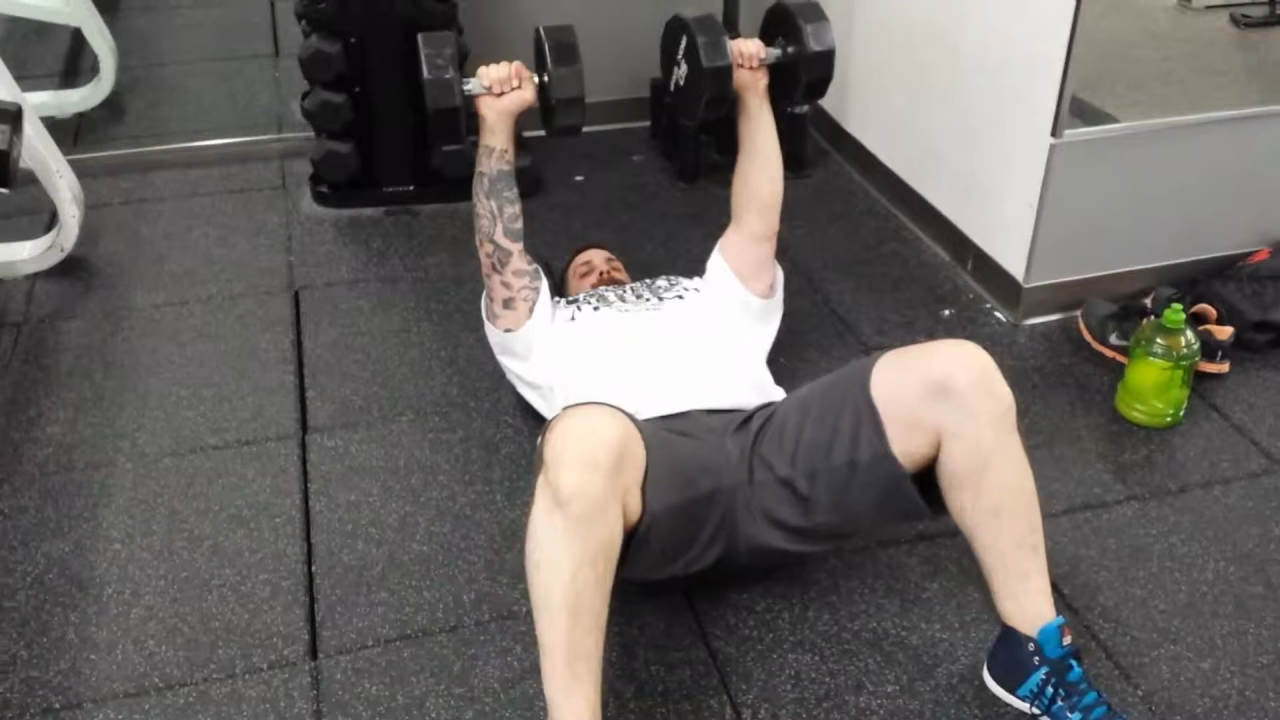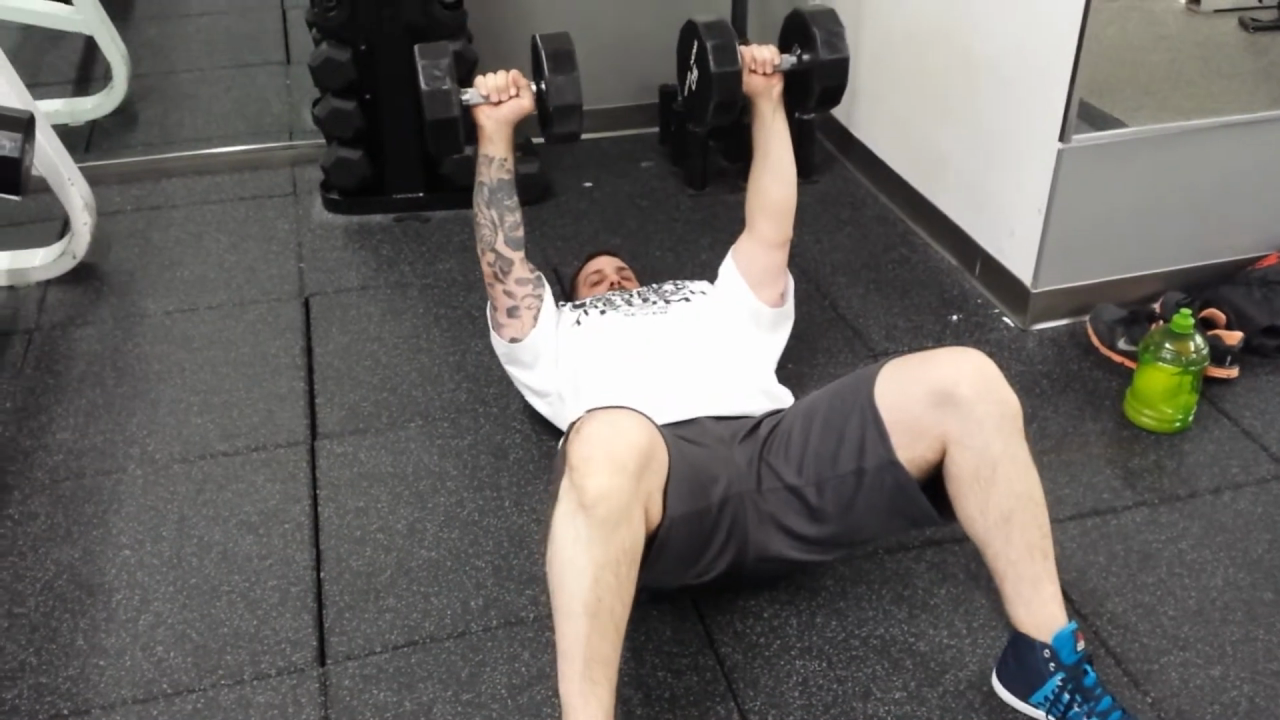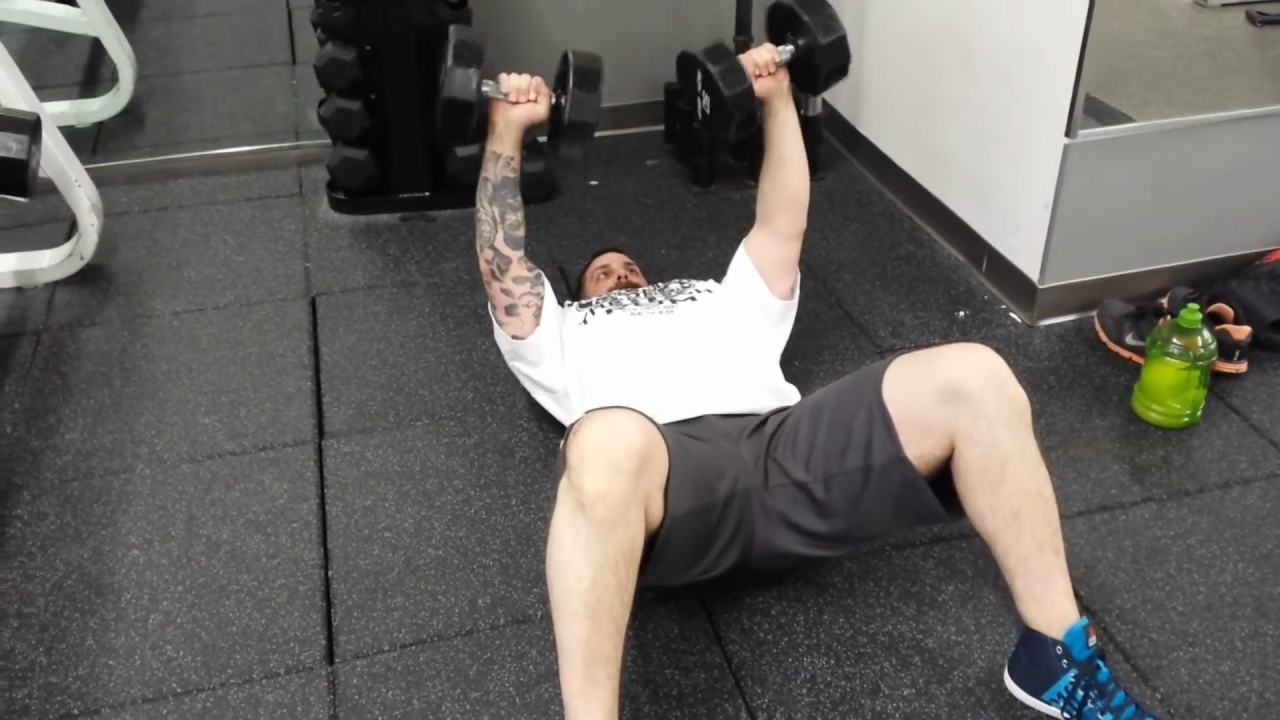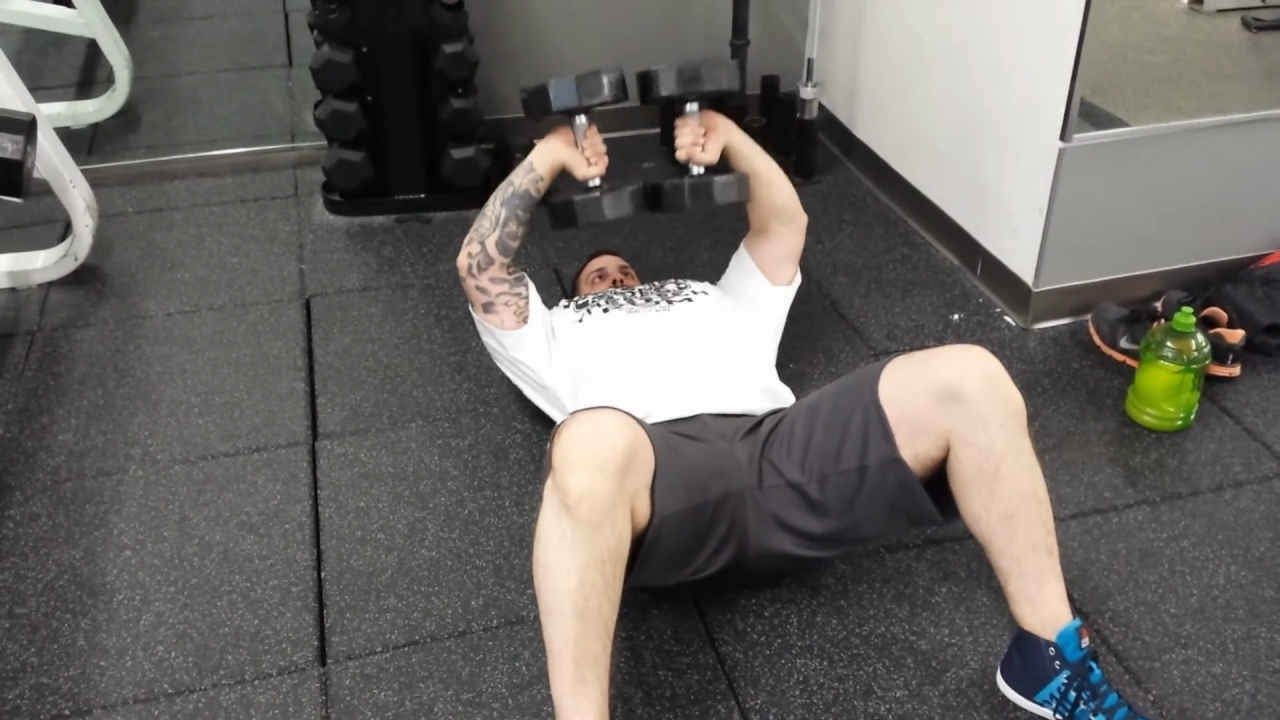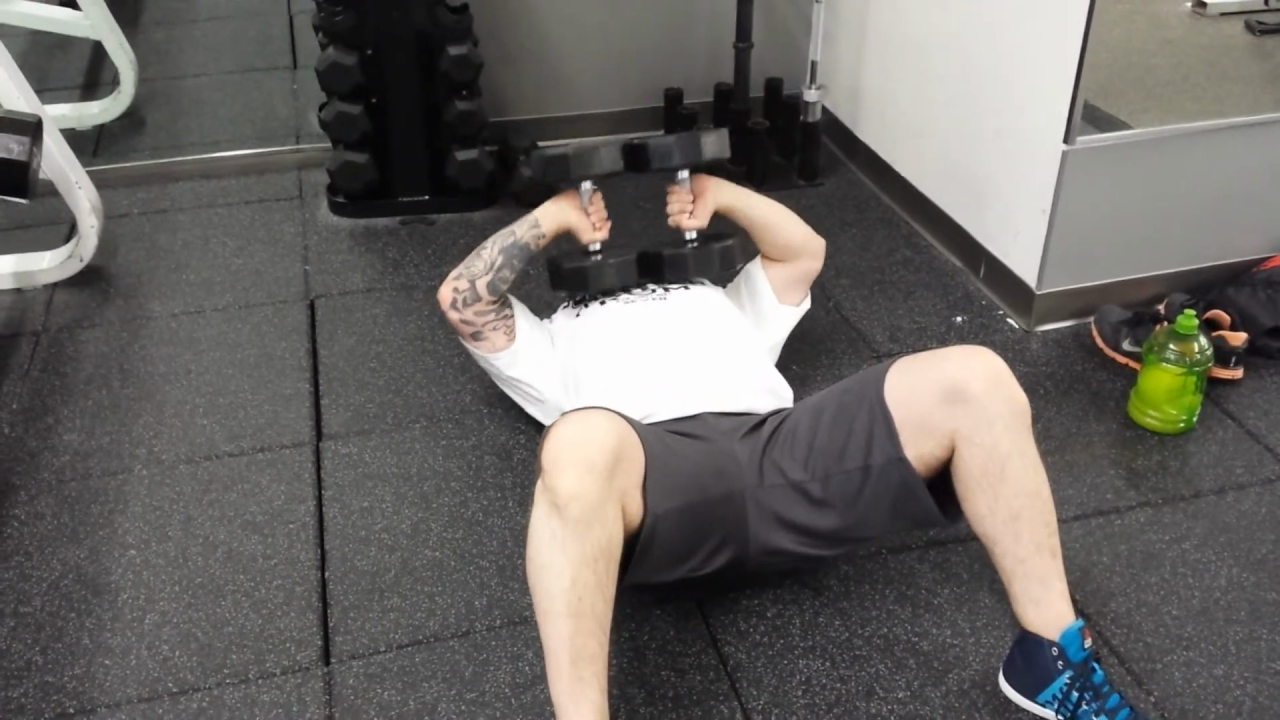
dt=1s
person 1, frame 1
left shoulder: (708, 300)
right shoulder: (550, 331)
left elbow: (757, 228)
right elbow: (501, 255)
left wrist: (753, 95)
right wrist: (497, 123)
left hip: (769, 443)
right hip: (648, 460)
left knee: (961, 375)
right knee: (582, 442)
left ankle: (1034, 650)
person 1, frame 2
left shoulder: (715, 304)
right shoulder: (559, 337)
left elbow: (769, 234)
right elbow: (503, 265)
left wrist: (766, 102)
right wrist: (495, 132)
left hip: (777, 450)
right hip: (655, 472)
left knee: (965, 383)
right knee: (608, 447)
left ankle: (1046, 655)
person 1, frame 3
left shoulder: (721, 300)
right shoulder: (565, 331)
left elbow: (783, 226)
right elbow: (501, 261)
left wrist: (777, 100)
right wrist: (506, 130)
left hip: (785, 447)
right hip: (666, 469)
left knee: (972, 378)
right knee: (607, 445)
left ankle: (1057, 649)
person 1, frame 4
left shoulder: (716, 299)
right shoulder: (560, 333)
left elbow: (784, 226)
right elbow: (480, 265)
left wrist: (729, 139)
right wrist: (547, 159)
left hip: (778, 451)
right hip: (659, 468)
left knee: (969, 379)
right knee: (593, 444)
left ankle: (1049, 652)
person 1, frame 5
left shoulder: (716, 302)
right shoulder: (559, 337)
left elbow: (803, 251)
right elbow: (462, 297)
left wrist: (720, 193)
right wrist: (553, 216)
left hip: (777, 448)
right hip: (657, 471)
left knee: (973, 381)
right knee: (582, 445)
left ankle: (1051, 652)
